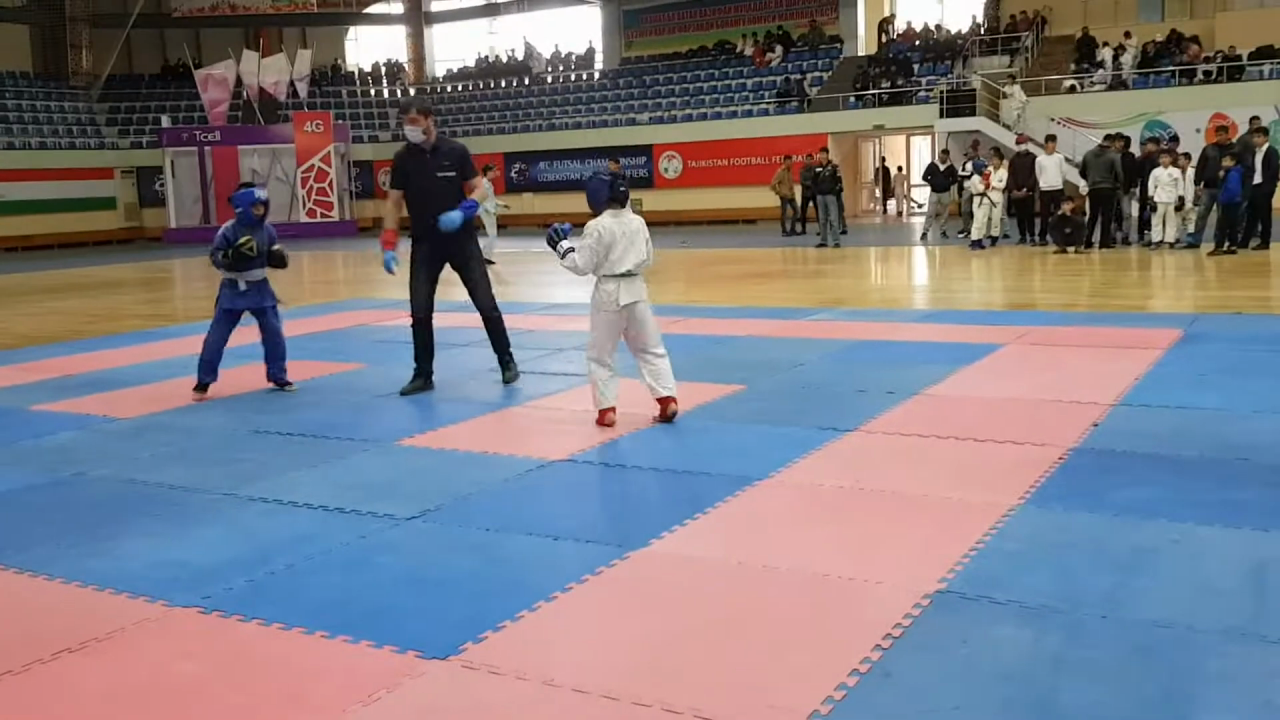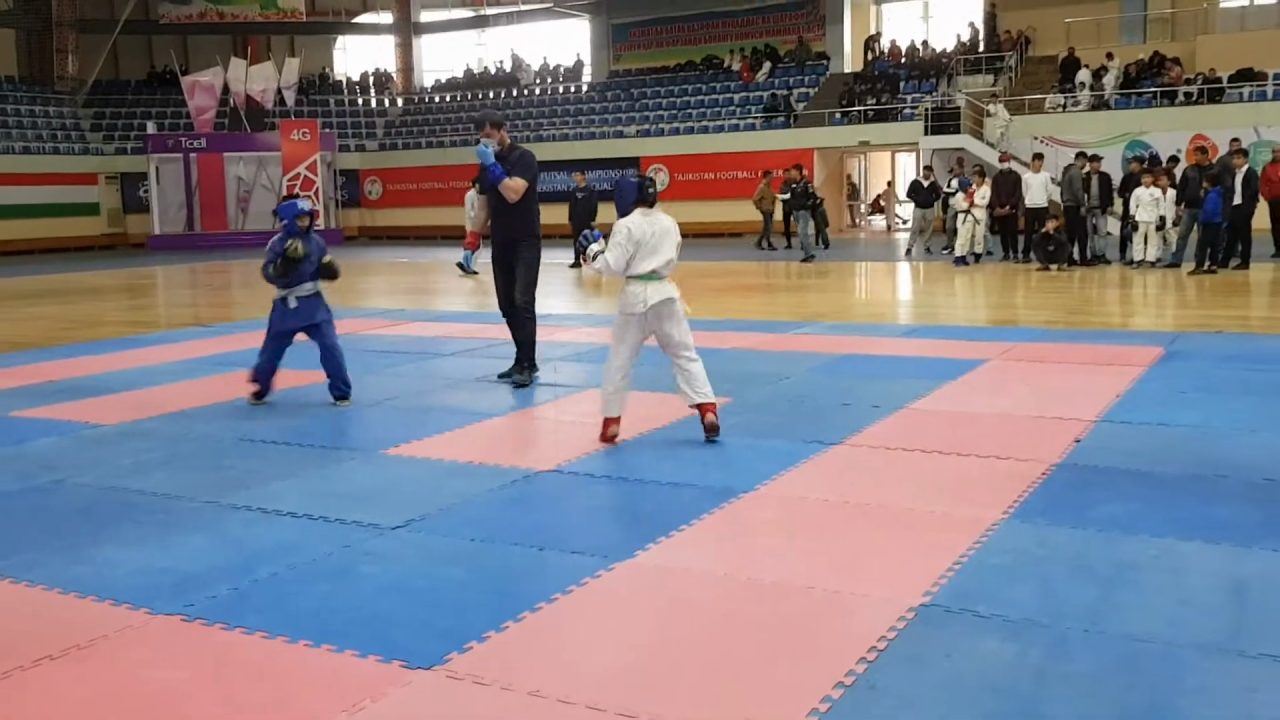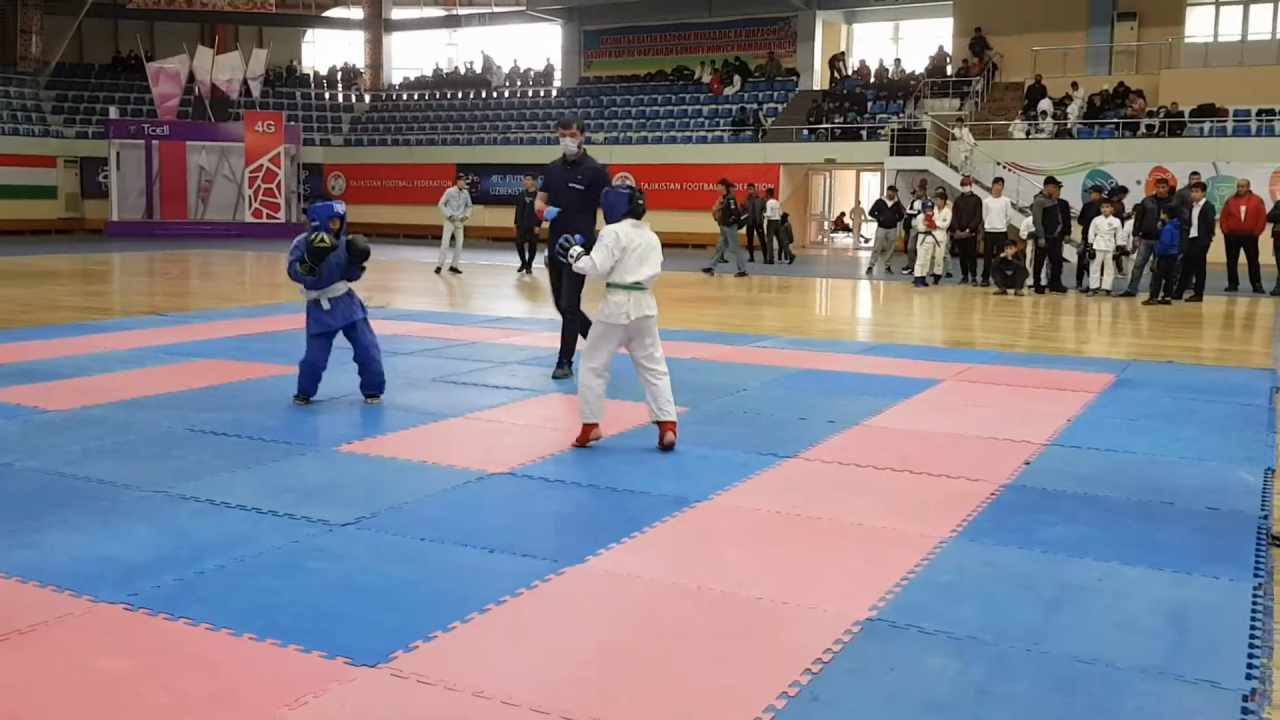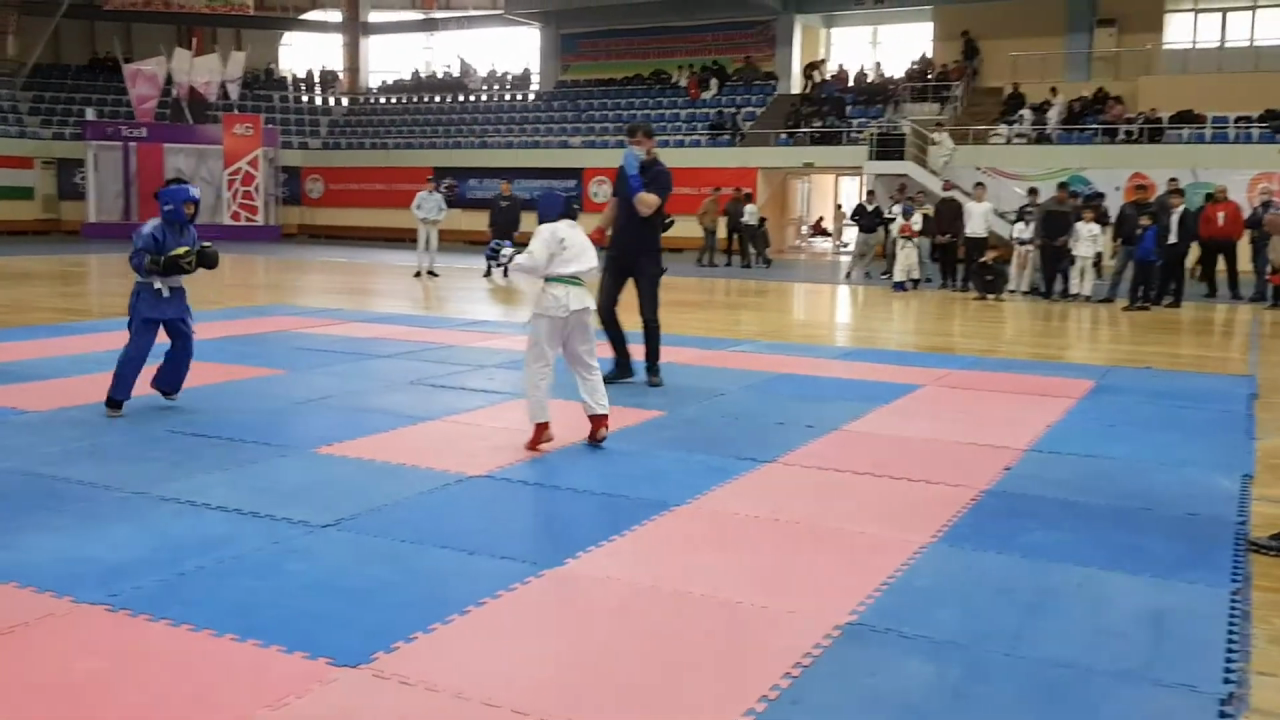
dt=1s
person 1, frame 1
left shoulder: (456, 151)
right shoulder: (402, 158)
left elbow: (480, 191)
right elbow: (393, 203)
left wrist: (462, 213)
right wrist: (388, 245)
left hip: (461, 240)
right hip: (424, 244)
left knee: (485, 303)
right knee: (420, 312)
left ankle: (507, 361)
right ankle: (422, 375)
person 1, frame 2
left shoulder: (523, 158)
right shoulder: (487, 166)
left elbow: (513, 194)
right elbow: (484, 207)
left wrist: (492, 164)
left hip: (526, 242)
right hip: (500, 244)
left knee: (524, 303)
right knee: (507, 306)
left ankle: (527, 365)
right ankle: (524, 360)
person 1, frame 3
left shoulder: (595, 171)
right shoulder: (553, 168)
right elbow: (540, 201)
right wrist: (544, 211)
left hip: (580, 247)
left knee: (569, 306)
right knee: (564, 306)
left ankle: (564, 362)
person 1, frame 4
left shoulder: (661, 173)
right shoulder: (624, 170)
left elbow: (646, 208)
left wrist: (633, 176)
right wrist: (595, 237)
left hip: (646, 254)
right hip: (617, 251)
left knee: (649, 315)
right knee: (604, 307)
left ankle: (652, 368)
right ankle: (622, 364)
person 2, frame 1
left shoulder: (596, 227)
right shoulder: (638, 222)
left elbow: (582, 265)
right elbow: (647, 260)
left wrist: (563, 246)
left hip: (609, 295)
right hip: (636, 291)
left knee: (600, 357)
right knee: (652, 351)
left ankle: (607, 410)
right ankle: (668, 400)
person 2, frame 2
left shoulder: (625, 227)
right shoulder: (668, 223)
left elbow: (614, 266)
left wrist: (593, 251)
left hip: (635, 296)
right hip: (665, 294)
left knee: (619, 361)
right knee: (685, 355)
left ankle: (611, 421)
right ankle: (708, 411)
person 2, frame 3
left shoulder: (613, 233)
right shoulder: (652, 238)
left elbow: (596, 267)
left wrist: (574, 252)
left hip: (616, 306)
right hip: (644, 305)
left knee: (594, 366)
right knee: (654, 367)
left ankle: (590, 427)
right ankle: (667, 428)
person 2, frame 4
left shoulder: (549, 231)
right shoulder: (583, 237)
left elbow: (532, 263)
right elbow: (585, 267)
left wrist: (509, 256)
left hip: (554, 300)
right hip: (580, 301)
left knee: (539, 364)
right knee: (586, 364)
left ankle: (541, 426)
right ankle: (599, 423)
person 3, frame 1
left shoulder: (267, 230)
right shoulder: (229, 231)
left elbow: (271, 257)
right elbow: (215, 258)
left wrist: (277, 257)
right wrist: (233, 256)
left hip: (259, 288)
right hip: (233, 290)
left knee: (273, 333)
right knee: (217, 336)
left ankle: (278, 377)
right ankle: (203, 381)
person 3, frame 2
left shoulder: (316, 241)
right shoulder: (278, 244)
left elbow: (322, 271)
right elbow: (269, 274)
left wrist: (328, 270)
right wrist: (286, 264)
left hip: (313, 302)
right hip: (287, 305)
left knee: (330, 347)
right knee: (273, 349)
left ankle: (341, 392)
right ankle: (262, 387)
person 3, frame 3
left shoulder: (342, 241)
right shoulder: (302, 244)
left elbow: (351, 276)
right elbow: (296, 273)
left wrist: (357, 261)
right wrist: (312, 258)
left hip: (346, 302)
right hip: (320, 308)
left knee: (368, 347)
right knee: (316, 357)
left ankle: (373, 389)
right ankle: (304, 392)
person 3, frame 4
left shoulder: (189, 230)
right shoulder: (152, 230)
right elbow: (138, 262)
left wrist: (202, 259)
right wrist: (164, 263)
left hip: (174, 294)
right hip: (149, 296)
left knee: (185, 344)
right knee: (139, 346)
left ankle: (164, 384)
right ankle: (115, 399)
